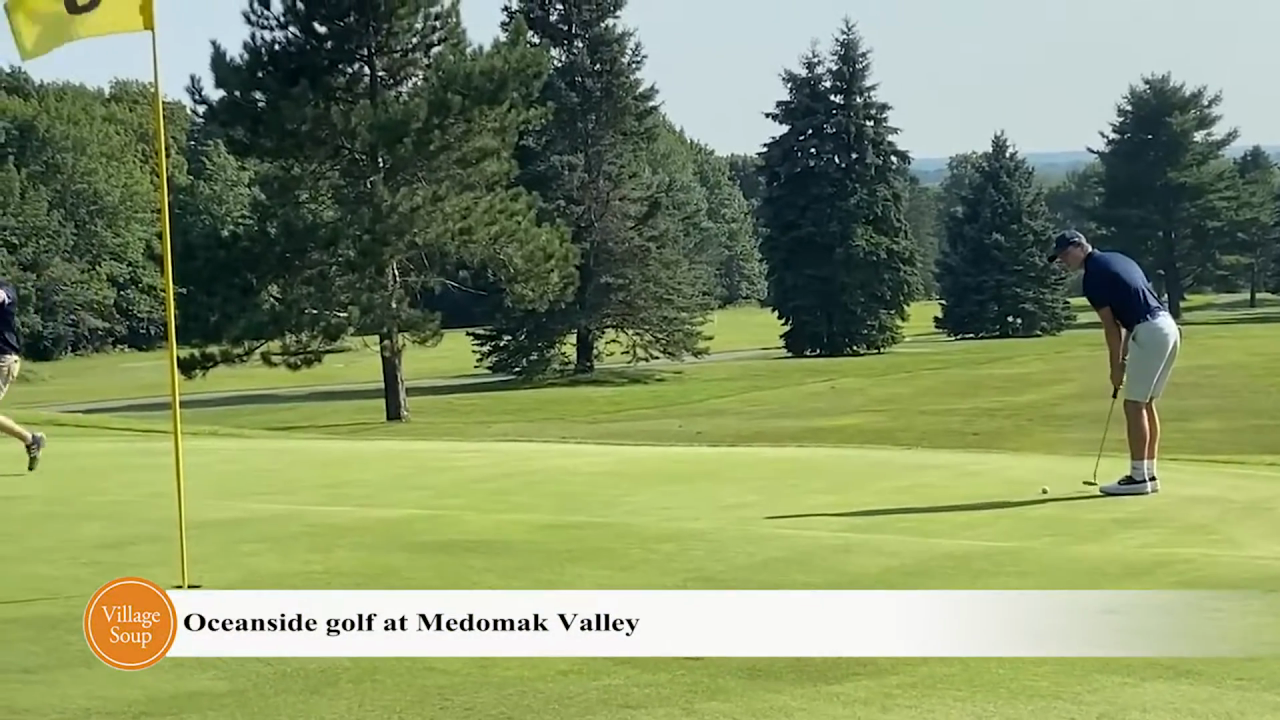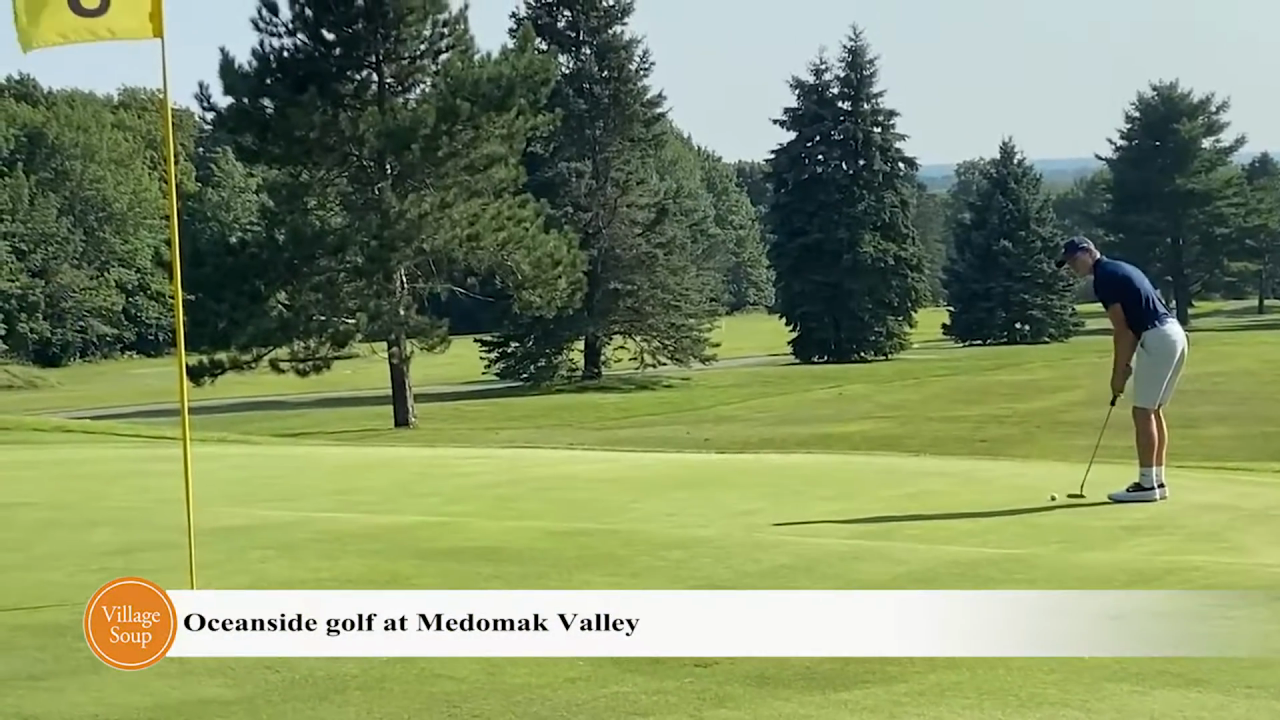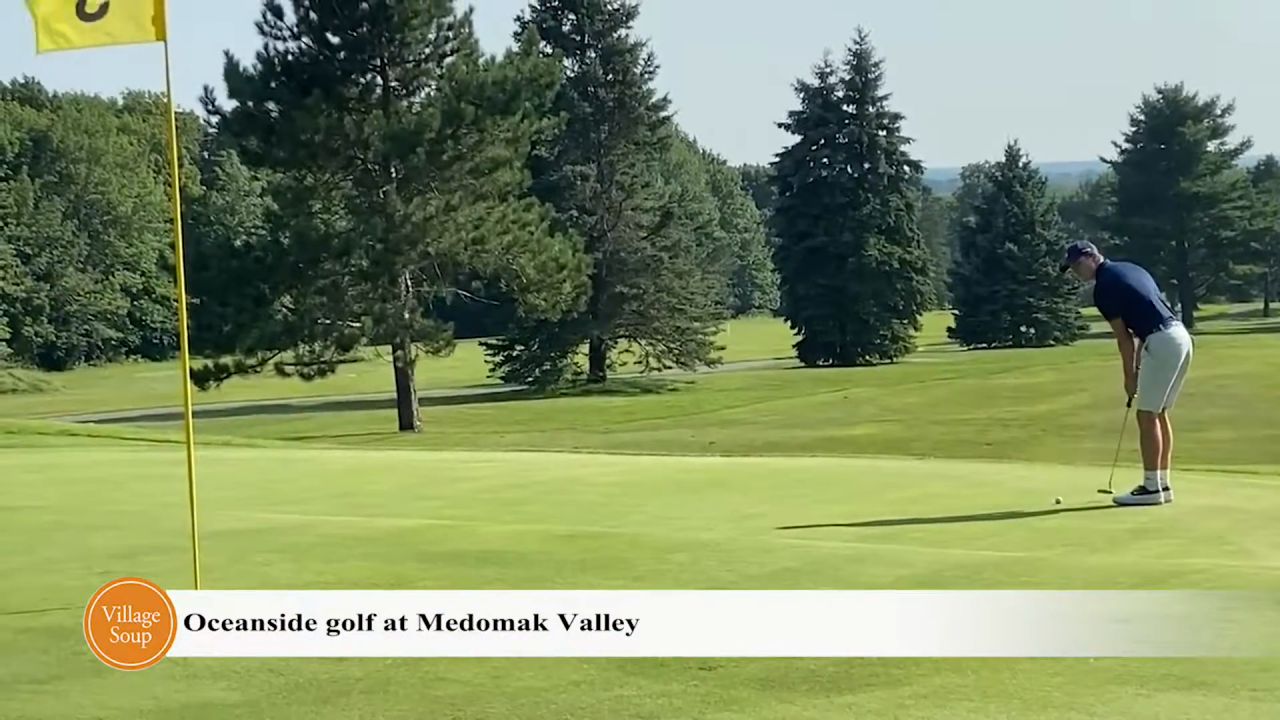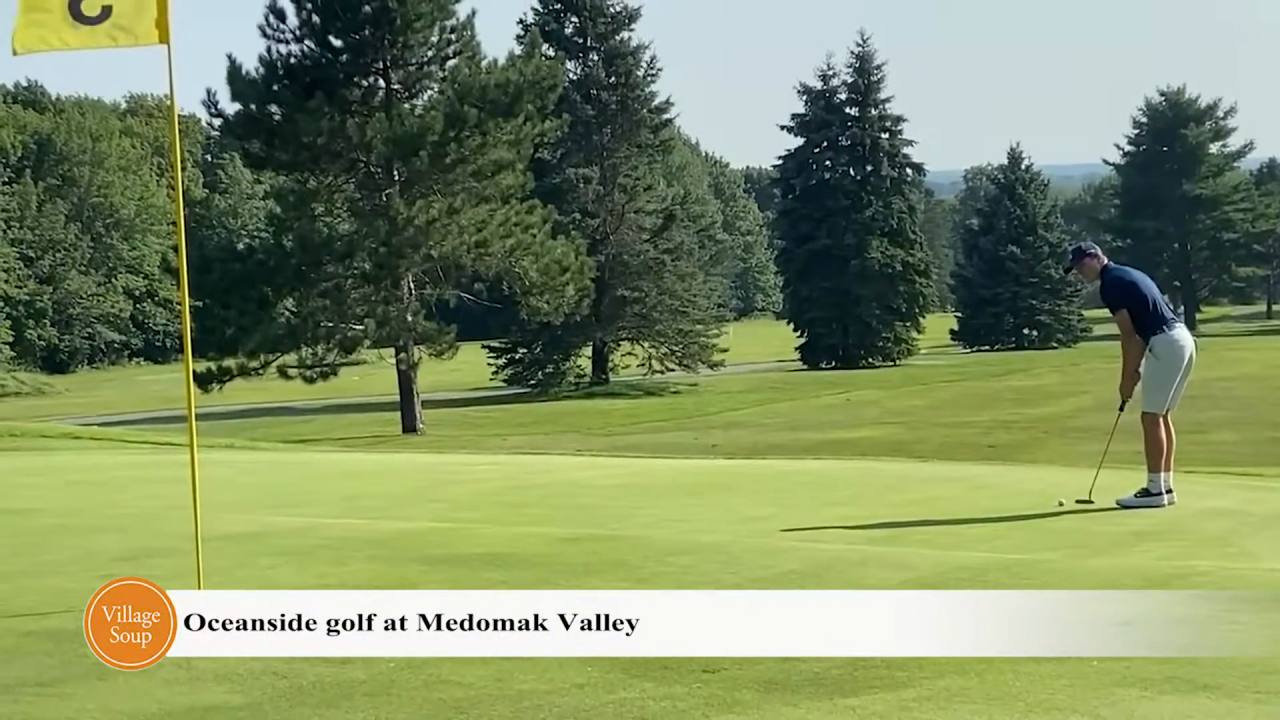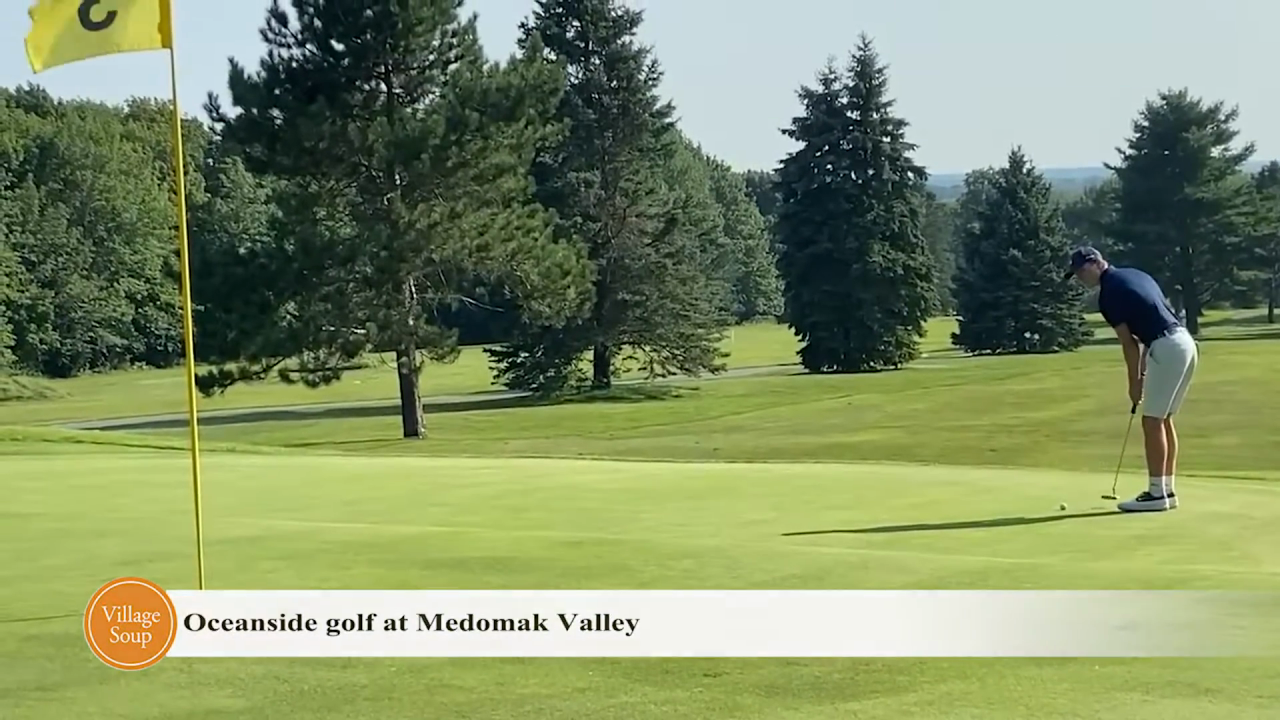
dt=0.5s
person 1, frame 1
left shoulder: (1093, 275)
right shoulder: (1115, 259)
left elbow: (1112, 326)
left wrist: (1116, 366)
right wrist: (1124, 357)
left hip: (1150, 333)
right hip: (1166, 327)
left knee: (1134, 404)
right knee: (1146, 403)
left ankle: (1138, 476)
right ankle: (1149, 474)
person 1, frame 2
left shoulder: (1104, 277)
right shoulder: (1119, 269)
left elbow: (1122, 329)
left wrist: (1117, 373)
right wrist: (1126, 366)
left hip: (1159, 340)
right hip: (1173, 335)
left knee: (1143, 412)
right knee: (1153, 410)
left ankle: (1147, 484)
right ankle: (1157, 481)
person 1, frame 3
left shoulder: (1104, 286)
right shoulder: (1127, 268)
left elbow: (1124, 337)
left wrist: (1129, 376)
right wrist: (1138, 364)
left hip: (1163, 343)
right hip: (1179, 337)
left knee: (1147, 415)
right knee: (1158, 413)
left ankle: (1152, 487)
right ankle: (1162, 484)
person 1, frame 4
left shoulder: (1110, 283)
right shoulder: (1127, 274)
left elbow: (1129, 334)
left wrist: (1126, 378)
right wrist: (1136, 370)
left hip: (1167, 344)
right hip: (1182, 339)
left knee: (1151, 417)
right knee: (1161, 415)
left ankle: (1155, 490)
right ankle: (1165, 486)
person 1, frame 5
left shoulder: (1109, 293)
right shoulder: (1133, 274)
left elbow: (1129, 343)
left wrist: (1134, 382)
right wrist: (1144, 370)
left hip: (1167, 348)
right hip: (1183, 342)
left knee: (1152, 421)
right knee: (1163, 419)
left ankle: (1156, 493)
right ankle: (1166, 490)
